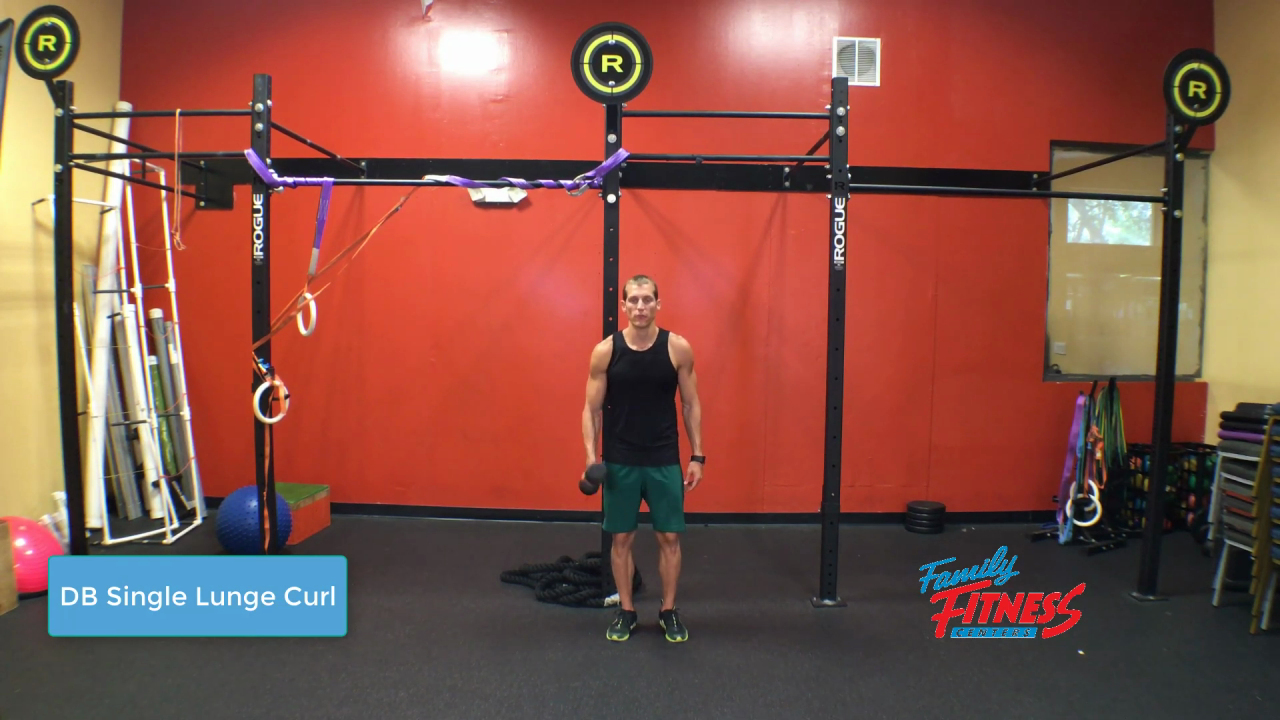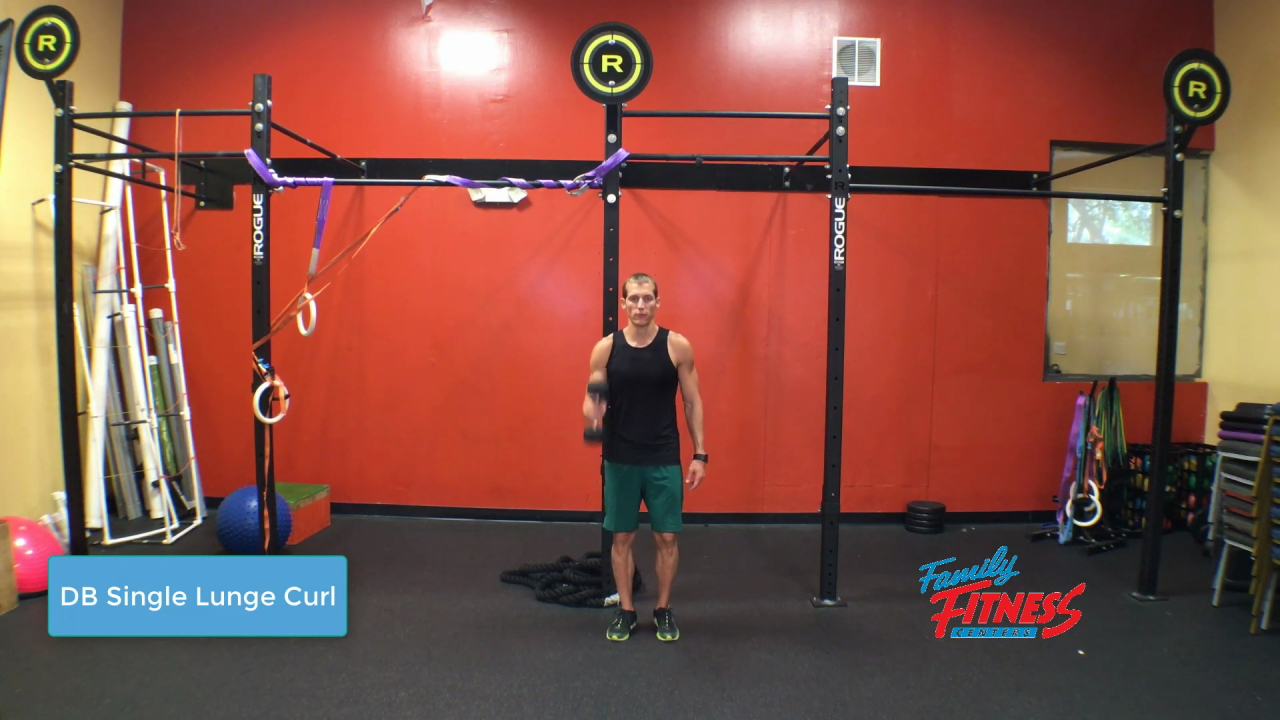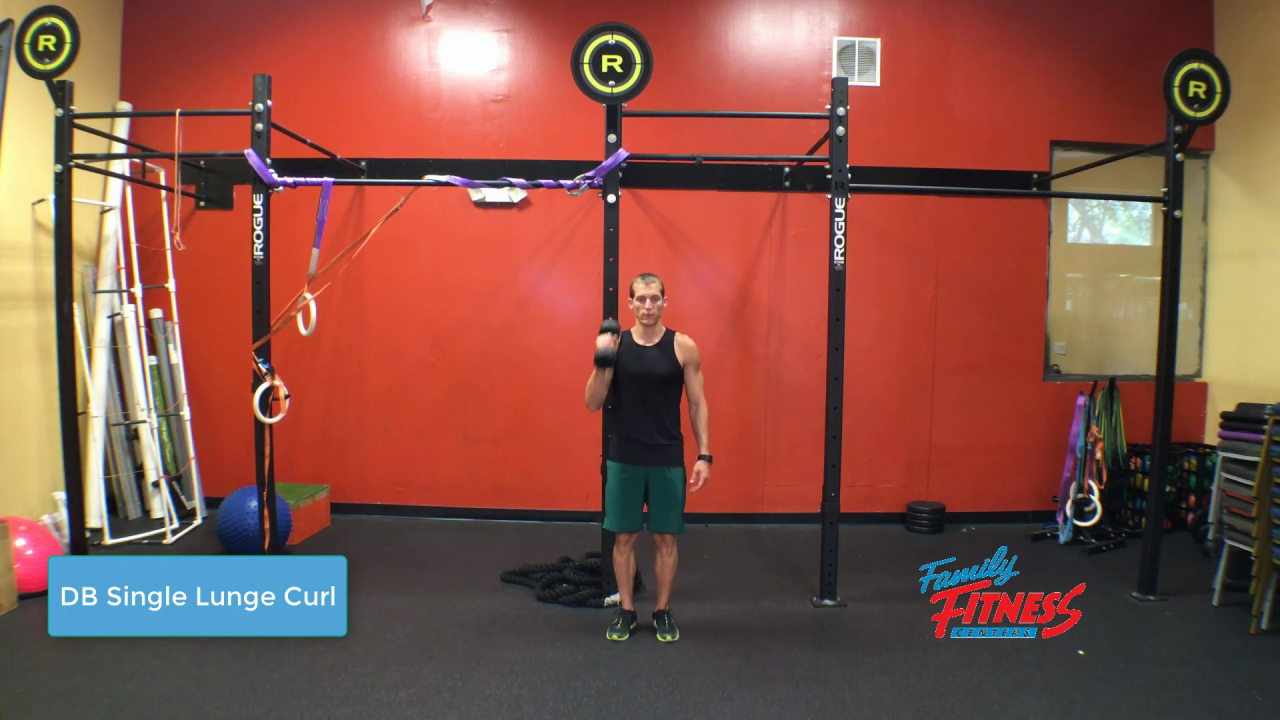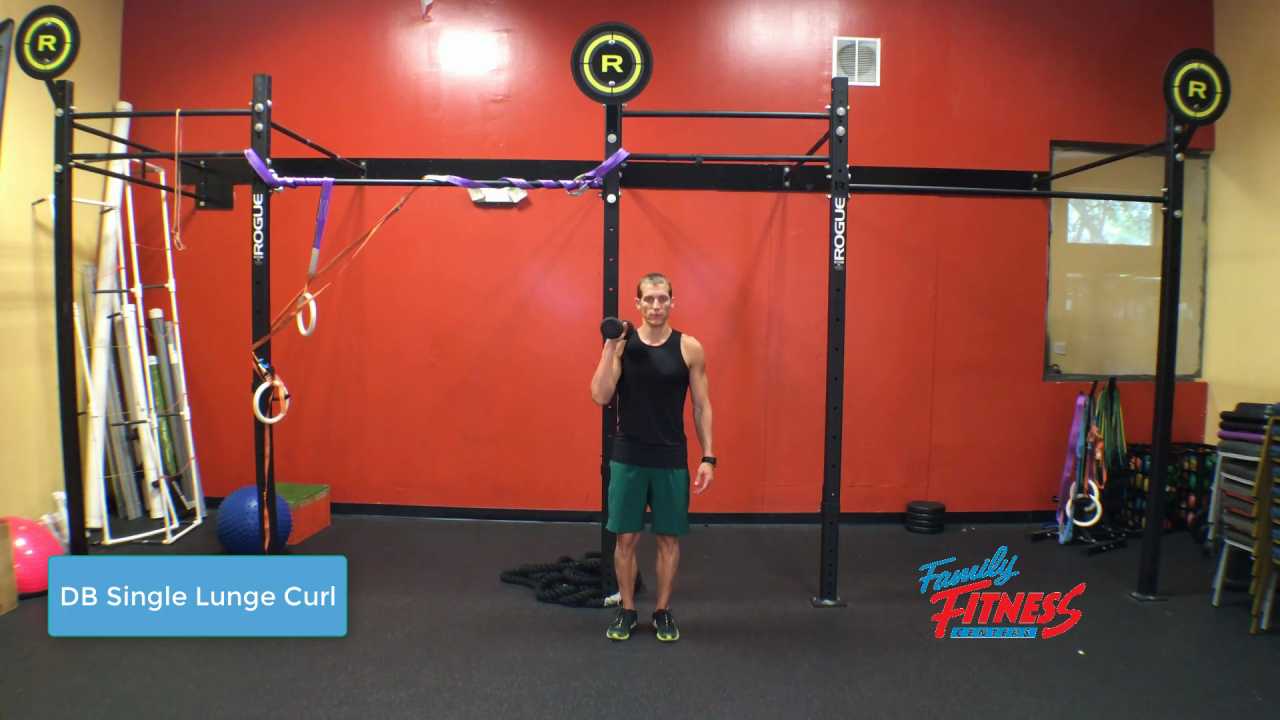
dt=0.2s
person 1, frame 1
left shoulder: (678, 348)
right shoulder: (605, 351)
left elbow: (691, 404)
right elbow: (592, 408)
left wrist: (697, 456)
right wrist: (591, 458)
left hip: (665, 459)
right hip: (619, 459)
left knee: (670, 536)
right knee: (621, 537)
left ankle: (669, 611)
right ankle: (626, 611)
person 1, frame 2
left shoulder: (677, 346)
right shoulder: (606, 348)
left elbow: (693, 402)
right elbow: (591, 401)
left wrist: (700, 454)
right wrist: (592, 410)
left hip: (665, 458)
right hip: (620, 458)
left knee: (667, 537)
right knee: (622, 537)
left ankle: (663, 609)
right ankle: (626, 611)
person 1, frame 3
left shoulder: (684, 346)
right shoulder: (615, 344)
left elbow: (698, 404)
right elbow: (592, 404)
left wrist: (704, 455)
right wrist: (601, 361)
left hip: (668, 459)
right hip: (624, 457)
left knee: (666, 538)
right knee: (624, 536)
left ankle: (662, 611)
right ankle: (626, 610)
person 1, frame 4
left shoulder: (690, 348)
right shoulder: (622, 344)
left elbow: (702, 406)
right elbow: (600, 397)
left wrist: (708, 458)
right wrist: (611, 347)
left hip: (672, 459)
right hip: (627, 458)
left knee: (668, 538)
right knee: (626, 537)
left ankle: (662, 611)
right ankle: (627, 610)
